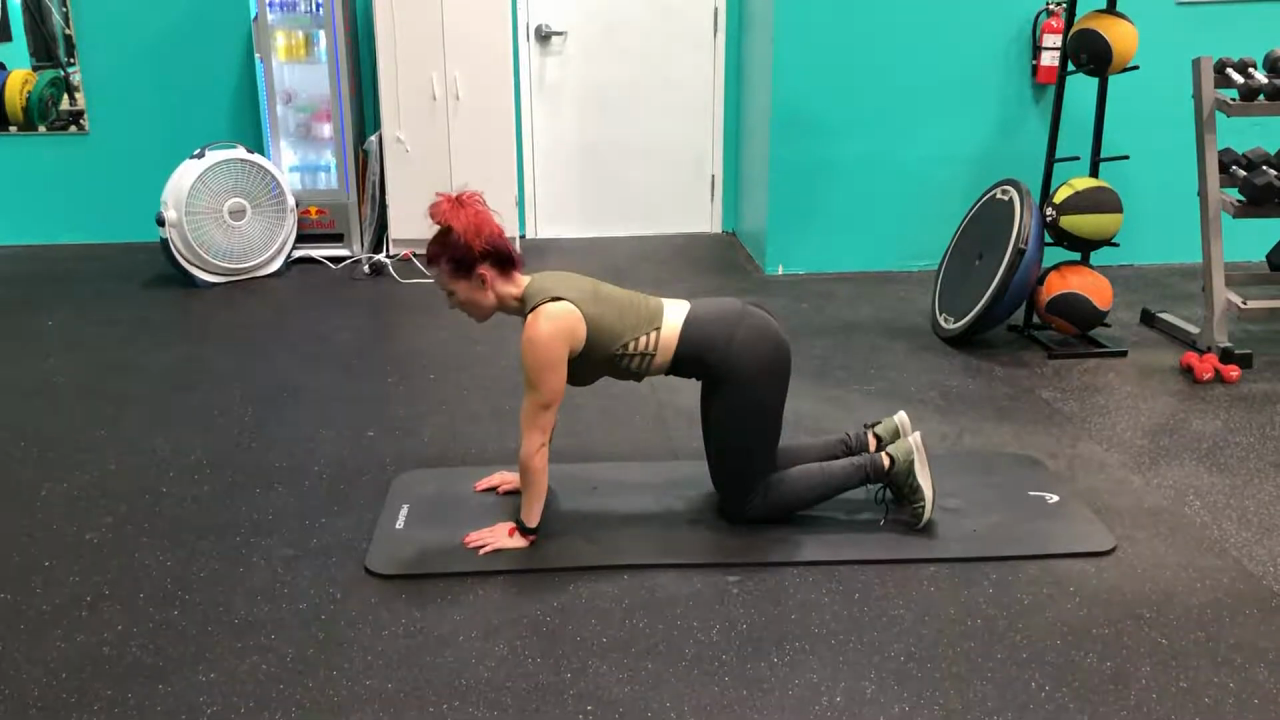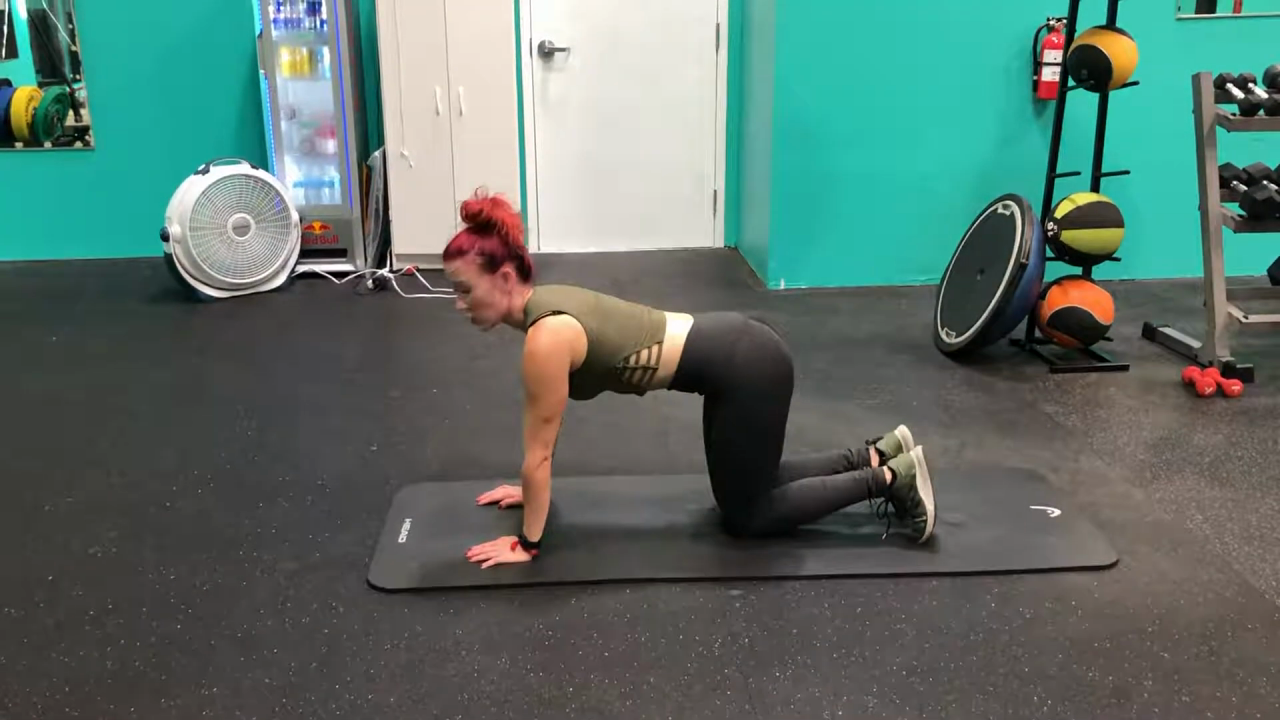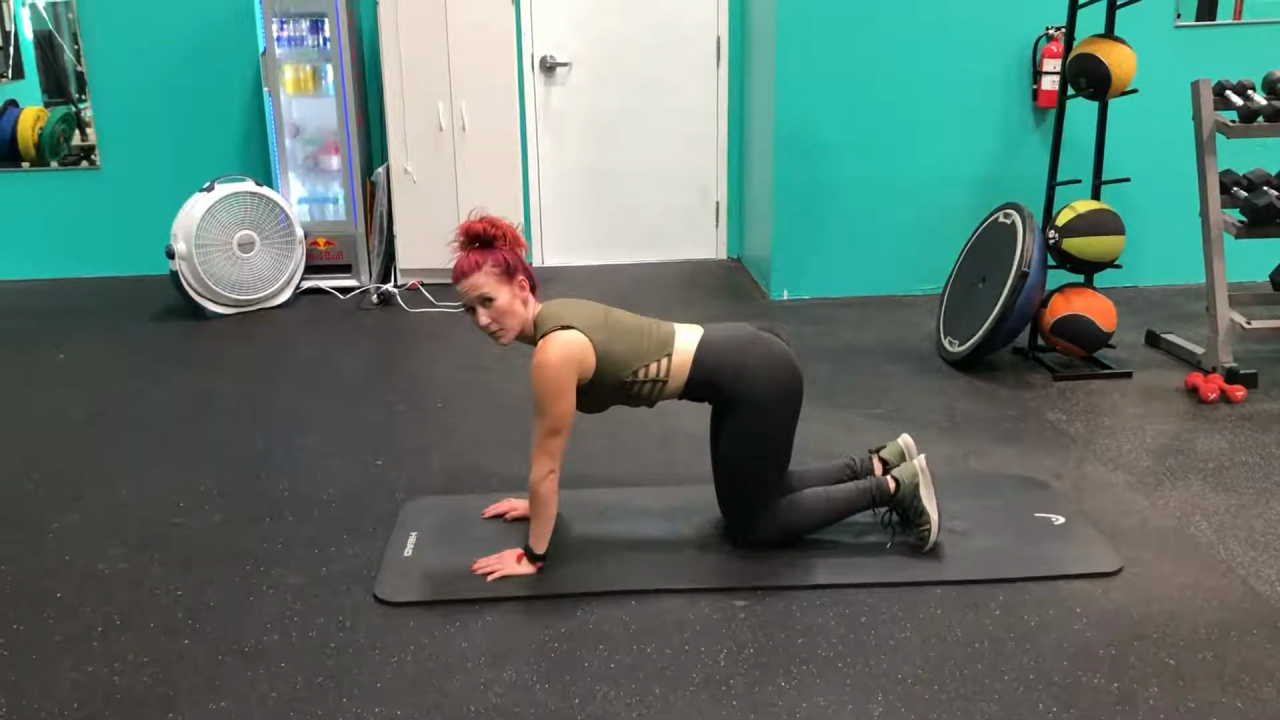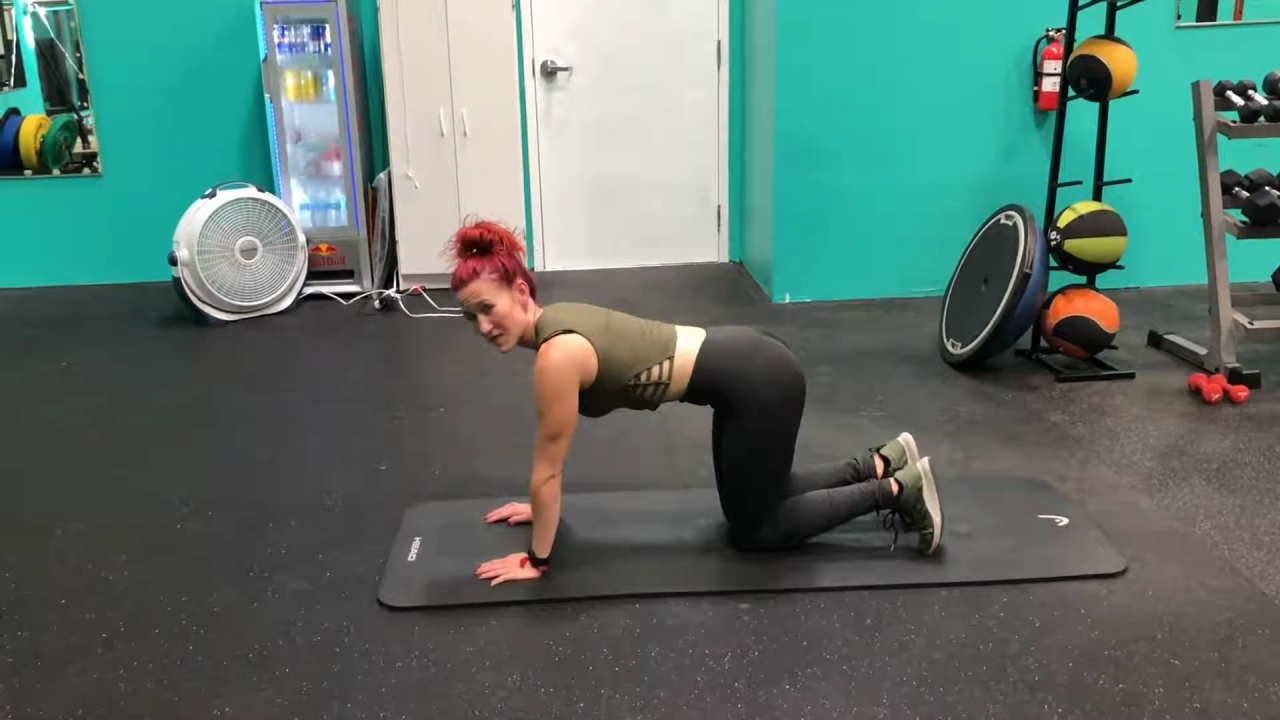
dt=1s
person 1, frame 1
left shoulder: (544, 325)
right shoulder: (539, 290)
left elbow: (536, 436)
left wrist: (524, 529)
right wrist: (527, 474)
left hip: (744, 352)
right hip: (733, 332)
left knee: (744, 501)
right knee: (742, 470)
left ankle: (889, 462)
right ankle: (874, 437)
person 1, frame 2
left shoulder: (546, 337)
right shoulder: (544, 305)
left elbow: (539, 450)
left wrist: (527, 543)
right wrist: (533, 488)
left hip: (746, 367)
right hip: (735, 348)
left knee: (746, 516)
right knee: (747, 484)
left ankle: (888, 478)
right ankle: (877, 454)
person 1, frame 3
left shoulder: (554, 351)
right shoulder: (553, 318)
left elbow: (546, 463)
left wrist: (532, 556)
right wrist: (538, 501)
left hip: (757, 378)
right hip: (743, 359)
left knee: (750, 527)
right knee: (752, 493)
left ankle: (894, 487)
right ankle: (879, 463)
person 1, frame 4
left shoulder: (557, 355)
right shoulder: (554, 322)
left elbow: (548, 468)
left wrist: (535, 561)
right wrist: (541, 507)
left hip: (758, 381)
right hip: (743, 362)
left knee: (753, 531)
right knee: (753, 497)
left ankle: (896, 488)
right ankle: (881, 463)
